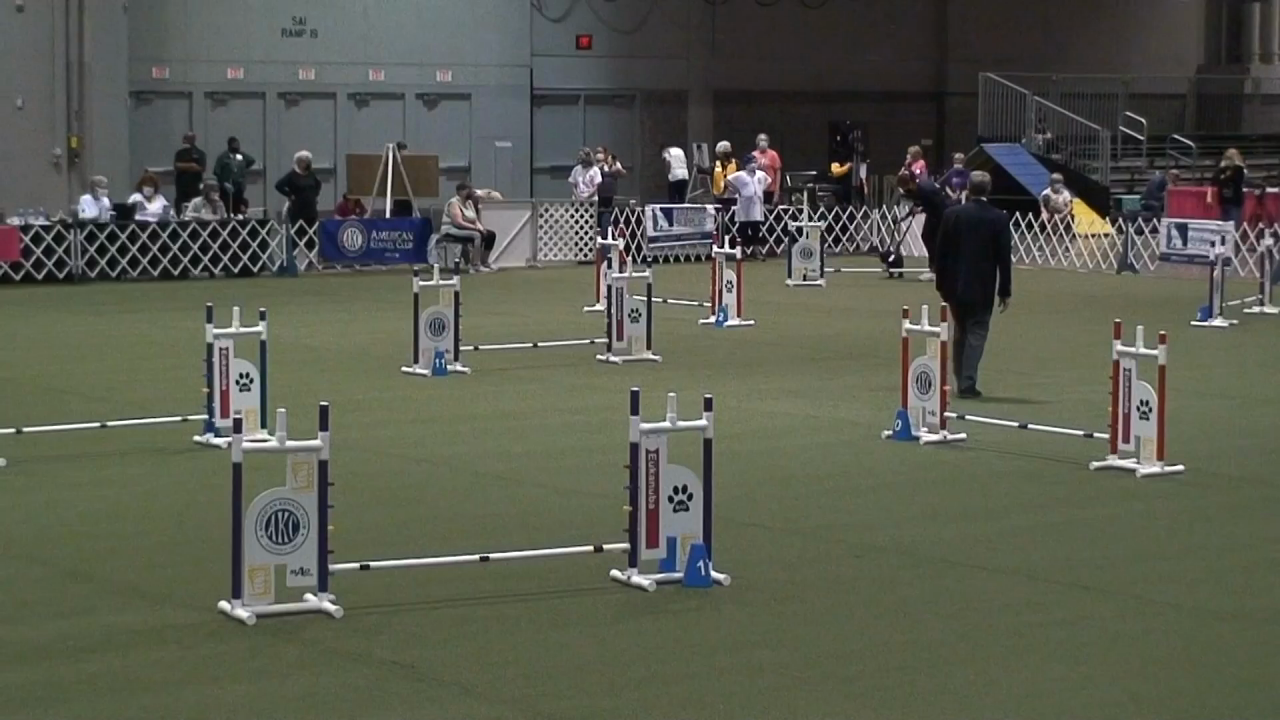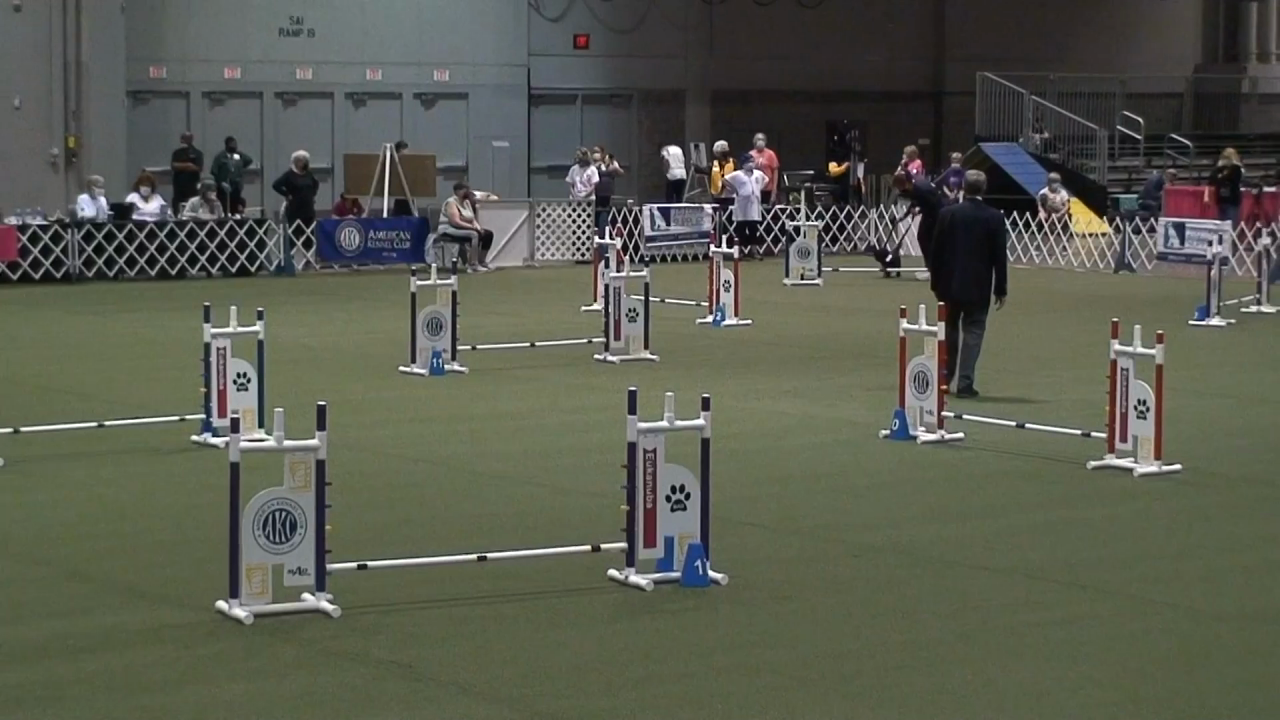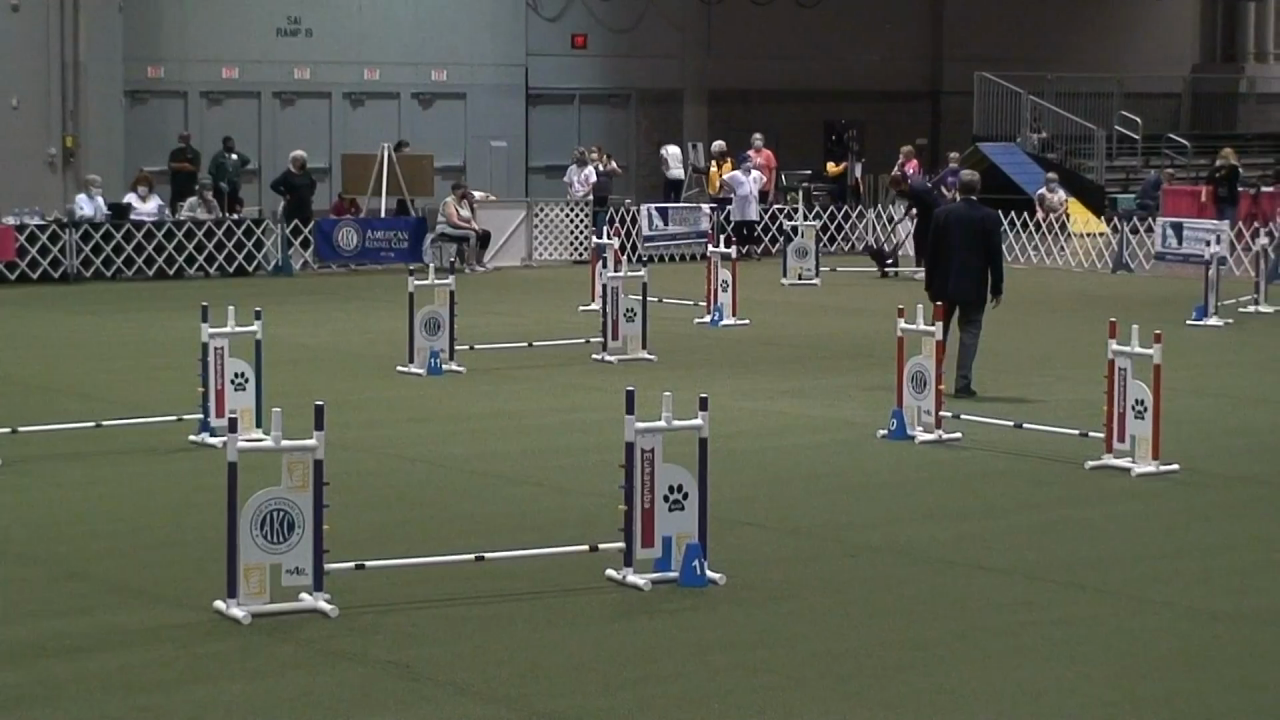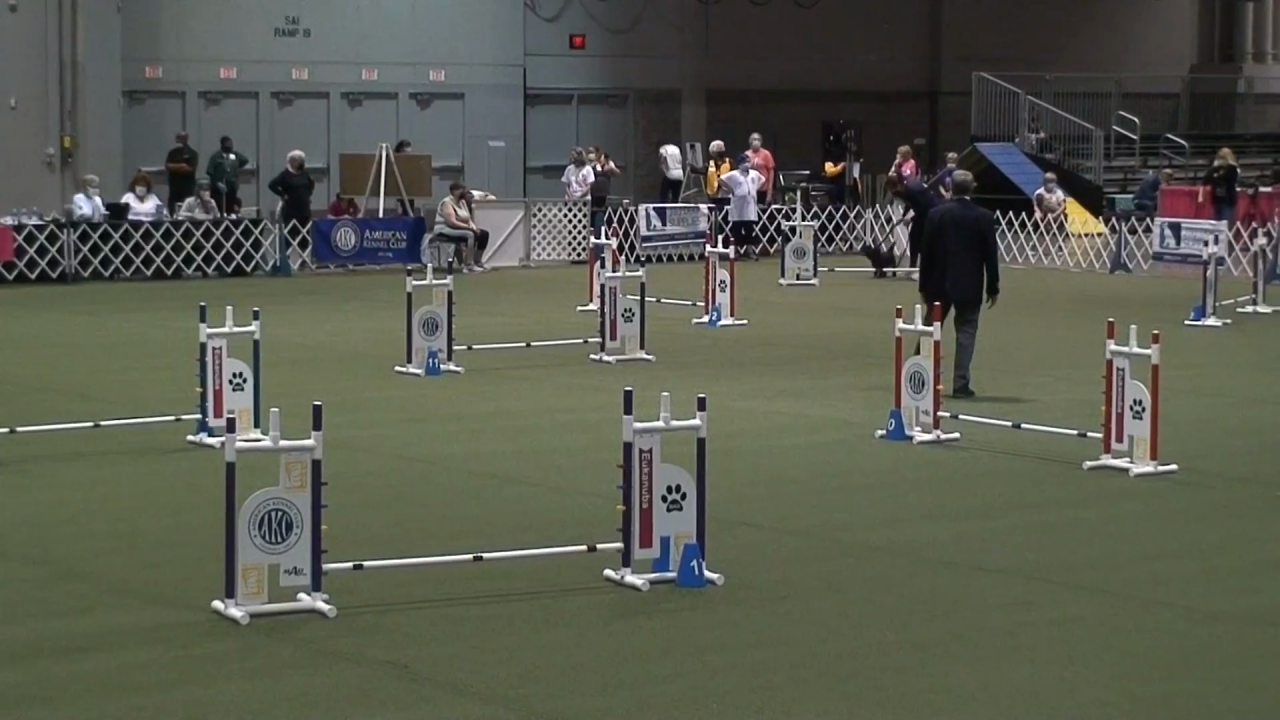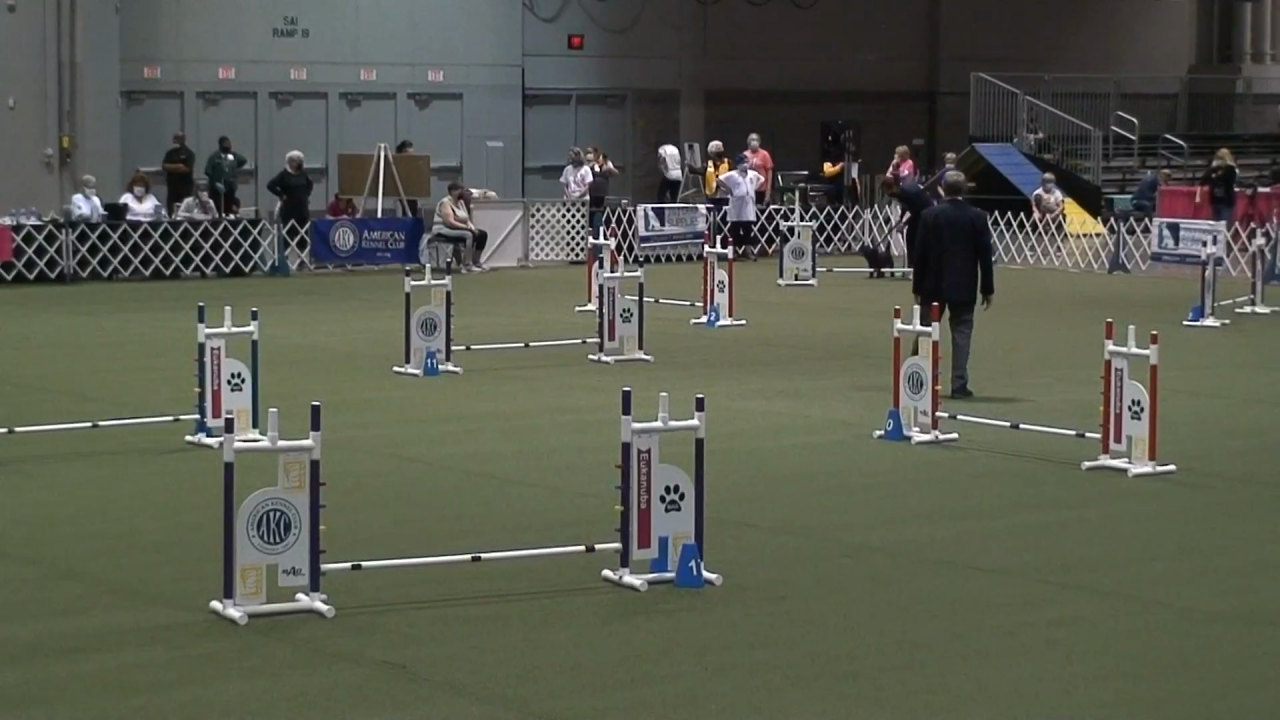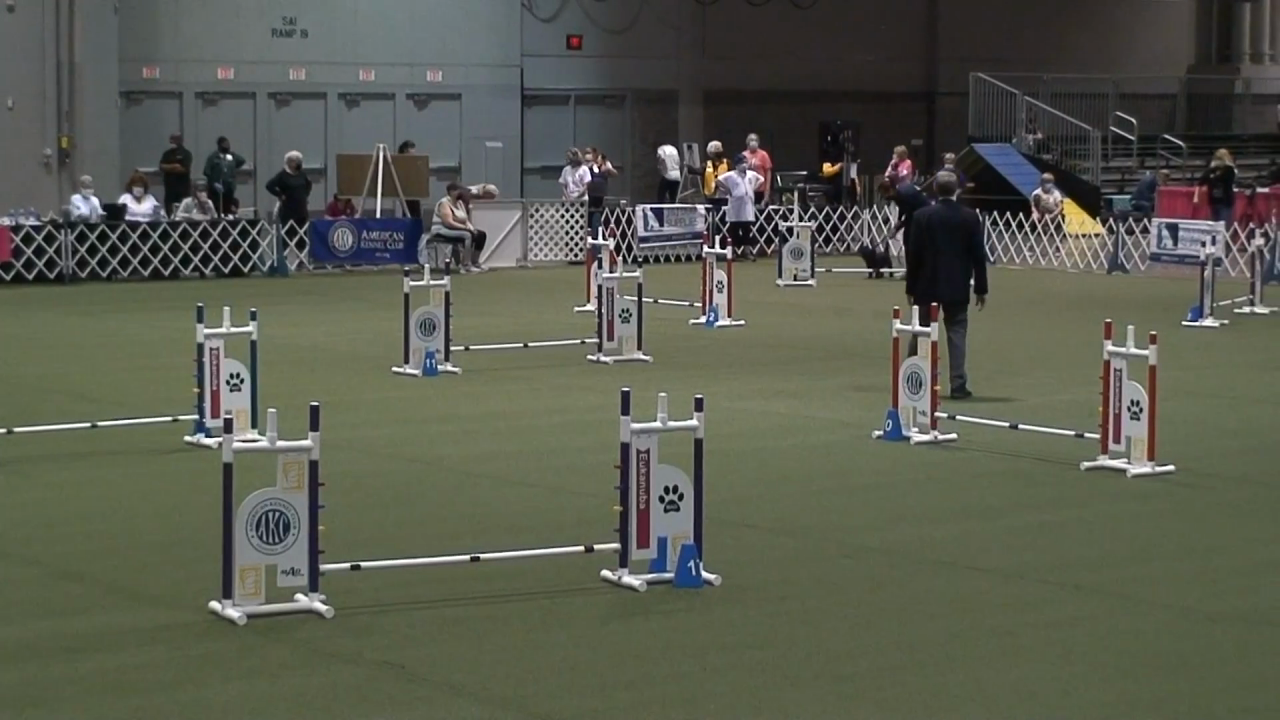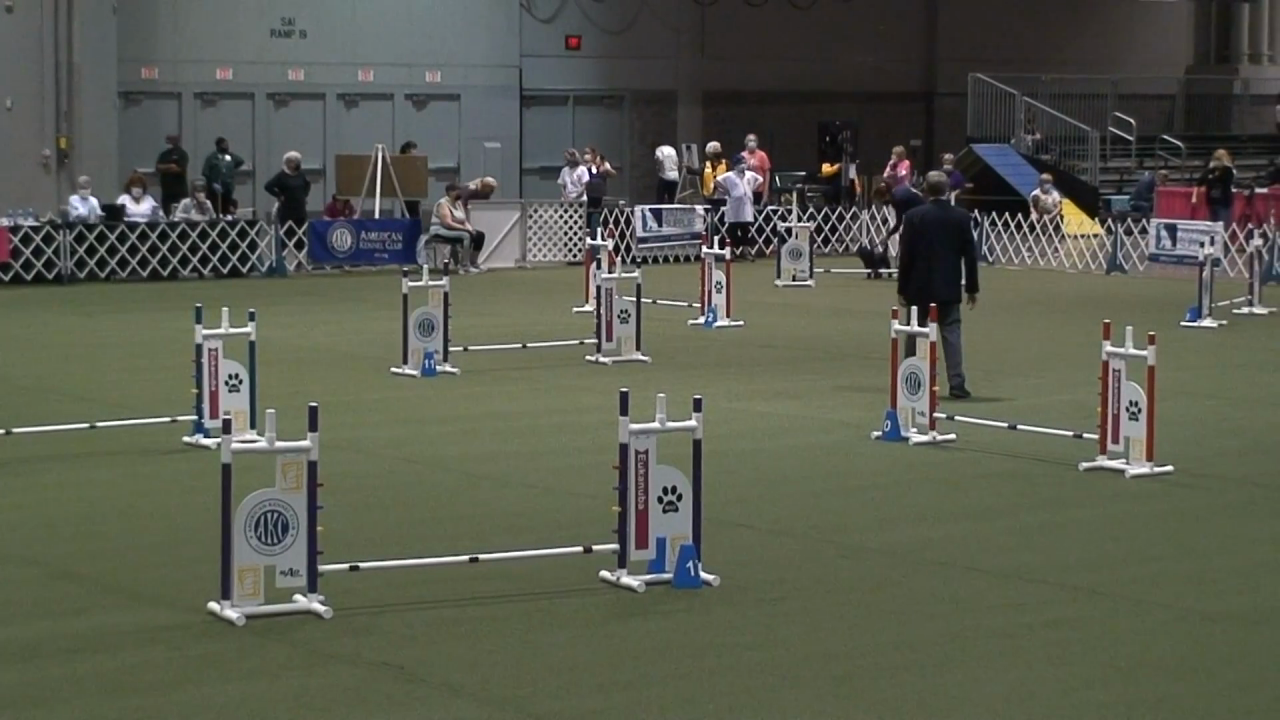
dt=0.1s
person 1, frame 1
left shoulder: (952, 214)
right shoulder: (999, 218)
left elbow: (941, 252)
right elbow: (1004, 257)
left wrist: (941, 284)
right wrist: (1005, 291)
left hip: (955, 285)
right hip: (982, 287)
left knee: (960, 331)
right knee: (976, 333)
left ankle: (959, 379)
right ankle: (967, 384)
person 1, frame 2
left shoulder: (947, 213)
right shoulder: (994, 217)
left elbow: (936, 252)
right elbow: (1000, 256)
left wrist: (936, 283)
right wrist: (1001, 289)
left hip: (949, 284)
right hip: (978, 287)
left knee: (950, 331)
right knee: (973, 332)
left ankle: (944, 378)
right ankle: (965, 384)
person 1, frame 3
left shoulder: (942, 214)
right shoulder: (990, 217)
left elbow: (932, 252)
right elbow: (995, 255)
left wrist: (930, 284)
right wrist: (997, 288)
left hip: (944, 284)
right hip: (973, 286)
right knee: (969, 332)
right ankle: (963, 384)
person 1, frame 4
left shoulder: (936, 214)
right shoulder: (984, 216)
left elbow: (926, 253)
right elbow: (991, 255)
left wrist: (923, 285)
right wrist: (993, 287)
left hip: (939, 285)
right hip: (969, 286)
right knee: (966, 332)
right ankle: (961, 384)
person 1, frame 5
left shoulder: (930, 215)
right shoulder: (978, 217)
left elbow: (920, 254)
right elbow: (985, 255)
left wrist: (917, 286)
right wrist: (987, 288)
left hip: (933, 285)
right hip: (964, 286)
right knee: (961, 333)
right ankle: (959, 384)
person 1, frame 6
left shoulder: (922, 216)
right shoulder: (970, 217)
left elbow: (913, 255)
right elbow: (978, 255)
left wrist: (910, 287)
right wrist: (981, 288)
left hip: (926, 286)
right hip: (957, 287)
right knee: (957, 333)
right ankle: (958, 385)
person 1, frame 7
left shoulder: (914, 216)
right shoulder: (961, 216)
left elbow: (905, 255)
right elbow: (970, 254)
left wrist: (902, 288)
right wrist: (972, 287)
left hip: (919, 286)
right hip: (949, 287)
left knee: (913, 333)
right knee: (951, 333)
right ankle: (956, 383)
